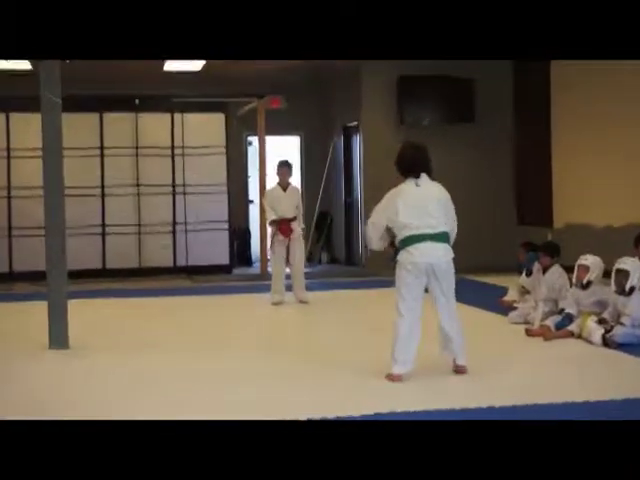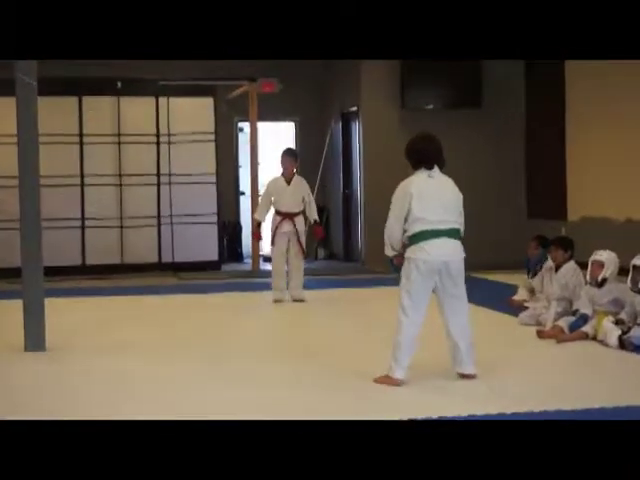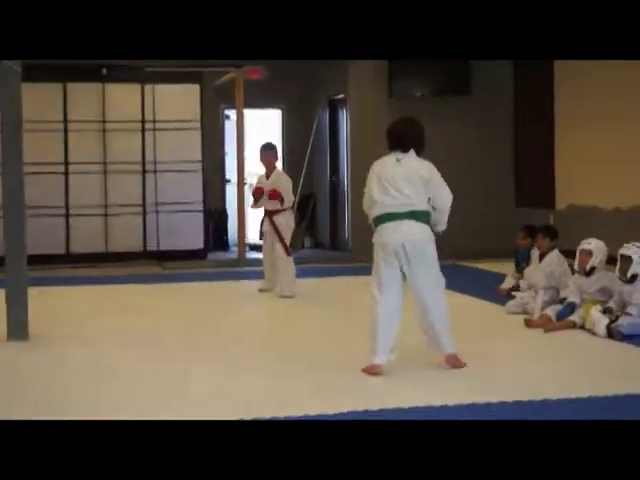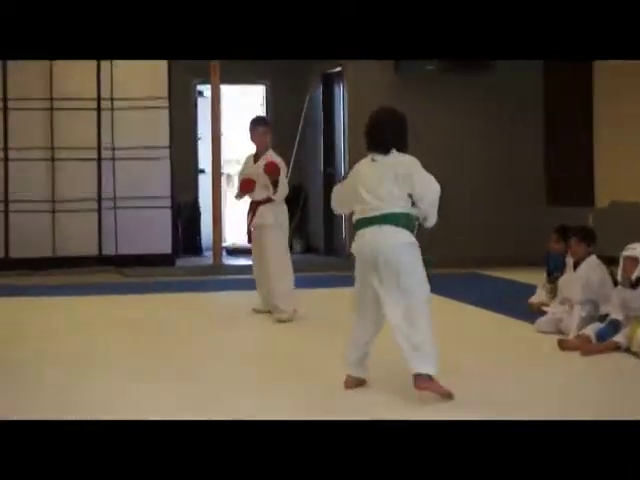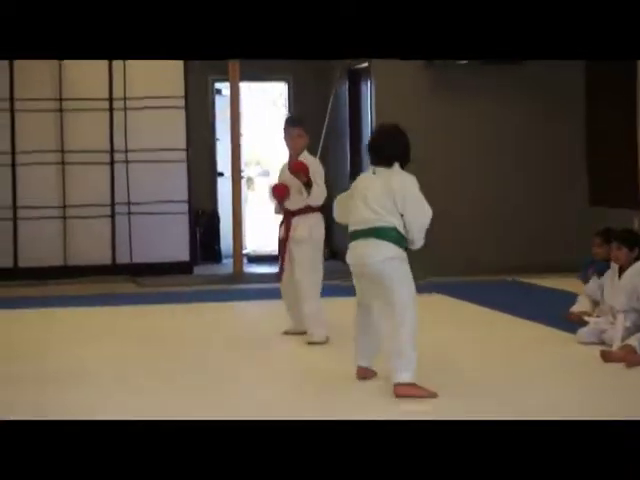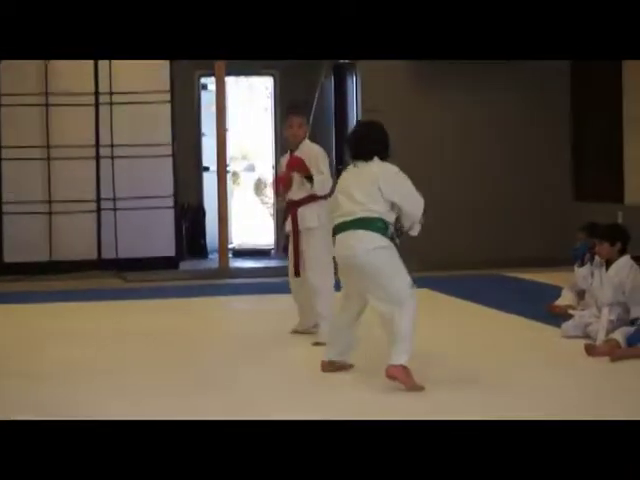
dt=0.5s
person 1, frame 1
left shoulder: (396, 195)
right shoulder: (440, 190)
left elbow: (374, 227)
right elbow: (453, 226)
left wrist: (386, 243)
left hip: (413, 255)
right hip: (441, 253)
left knee: (407, 312)
right knee: (447, 308)
left ankle: (399, 368)
right ankle: (459, 361)
person 1, frame 2
left shoulder: (407, 186)
right shoulder: (450, 185)
left elbow: (393, 226)
right elbow: (460, 224)
left wrist: (395, 252)
left hip: (421, 252)
right hip: (452, 250)
left knee: (410, 313)
right knee: (457, 310)
left ankle: (397, 372)
right ankle: (466, 366)
person 1, frame 3
left shoulder: (378, 167)
right shoulder: (425, 168)
left elbow: (368, 203)
right elbow: (443, 201)
right wrist: (435, 226)
left hip: (386, 234)
right hip: (417, 232)
left knee: (385, 297)
right knee: (431, 293)
left ankle: (378, 360)
right ankle: (449, 351)
person 1, frame 4
left shoulder: (359, 169)
right shoulder: (406, 164)
left elbow: (338, 202)
right elbow: (429, 195)
right wrist: (425, 218)
left hip: (364, 240)
right hip: (397, 239)
left knee: (367, 309)
right knee: (414, 307)
left ankle: (354, 372)
right ankle: (424, 374)
person 1, frame 5
left shoulder: (361, 181)
right shoulder: (404, 180)
left elbow: (340, 211)
right elbow: (419, 218)
right wrist: (414, 240)
left hip: (357, 250)
right hip: (385, 250)
left knee: (367, 309)
right knee: (403, 314)
left ankle: (364, 365)
right ankle: (403, 380)
person 1, frame 6
left shoulder: (346, 175)
right shoulder: (386, 171)
right elbow: (412, 205)
right wrist: (409, 224)
left hip: (344, 242)
right hip: (372, 243)
left knee: (352, 301)
right knee: (402, 301)
left ankle: (333, 357)
right ankle: (398, 364)
person 2, frame 1
left shoulder: (296, 191)
right shoulder: (271, 193)
right elbow: (269, 211)
left wrist: (300, 228)
right wrist: (278, 224)
left hip: (294, 230)
right hip: (278, 231)
left knee: (298, 263)
right knee: (277, 265)
left ankle: (300, 294)
right ankle: (277, 296)
person 2, frame 2
left shoulder: (302, 183)
right shoulder: (273, 183)
left elbow: (310, 204)
right elbow: (264, 204)
left wrist: (316, 223)
right wrist: (257, 225)
left hip: (297, 223)
right hip: (279, 223)
left knee: (297, 259)
right knee: (278, 260)
left ankle: (296, 292)
right ankle: (279, 292)
person 2, frame 3
left shoulder: (283, 178)
right shoulder: (261, 179)
left elbow: (290, 199)
right elbow: (256, 204)
left wrist: (281, 198)
right wrist: (256, 198)
left hip: (283, 219)
right hip: (269, 220)
left knee: (282, 254)
right knee: (268, 253)
left ankle: (287, 289)
right ankle: (269, 283)
person 2, frame 4
left shoulder: (275, 161)
right shoulder: (248, 161)
left elbow: (280, 194)
right elbow: (239, 193)
left wrist: (274, 180)
right wrist: (243, 189)
left hip: (272, 215)
right hip: (256, 215)
left knee: (276, 262)
right knee: (260, 261)
left ankle: (286, 307)
right ankle: (268, 302)
person 2, frame 5
left shoulder: (312, 164)
right shoulder: (285, 169)
left elbow: (318, 198)
left wrist: (306, 181)
right wrist: (279, 199)
left hip: (308, 227)
right hip: (290, 227)
left knee: (305, 281)
right knee: (288, 280)
left ankle: (319, 331)
right ankle: (301, 323)
person 2, frame 6
left shoulder: (315, 151)
right shoulder: (286, 158)
left elbow: (326, 185)
left wrist: (306, 175)
right wrist: (282, 189)
left hip: (316, 218)
right hip: (296, 218)
left knee: (318, 274)
right knee: (297, 273)
left ankle: (327, 328)
right ankle: (308, 319)
